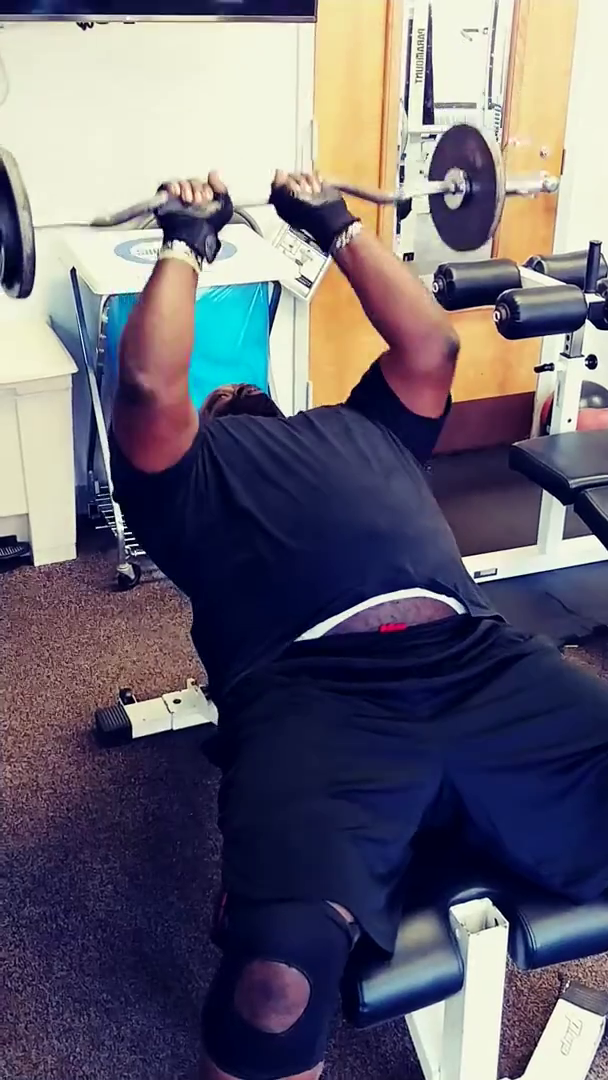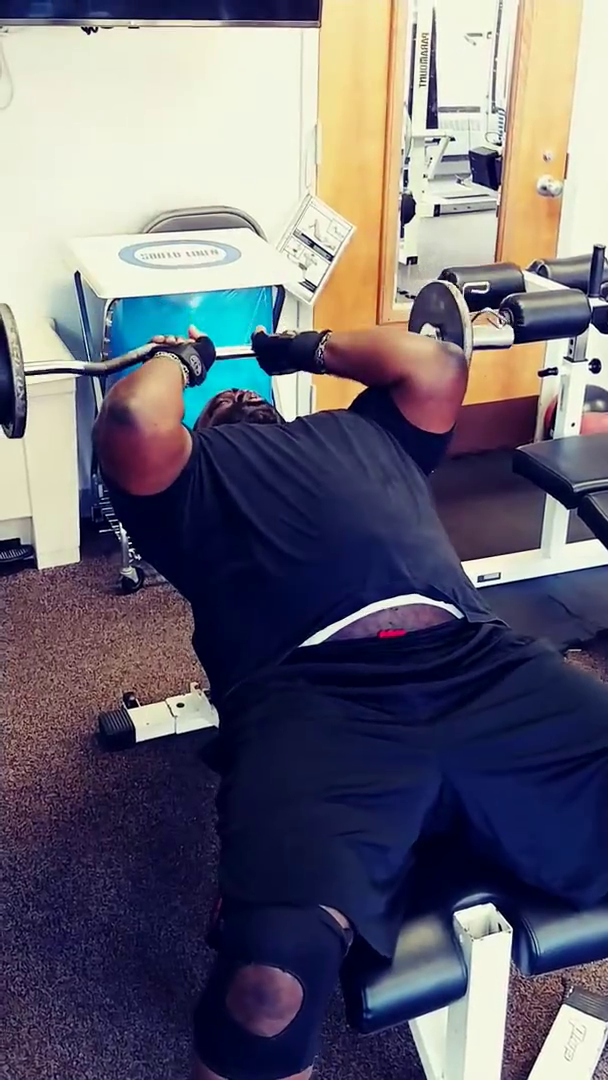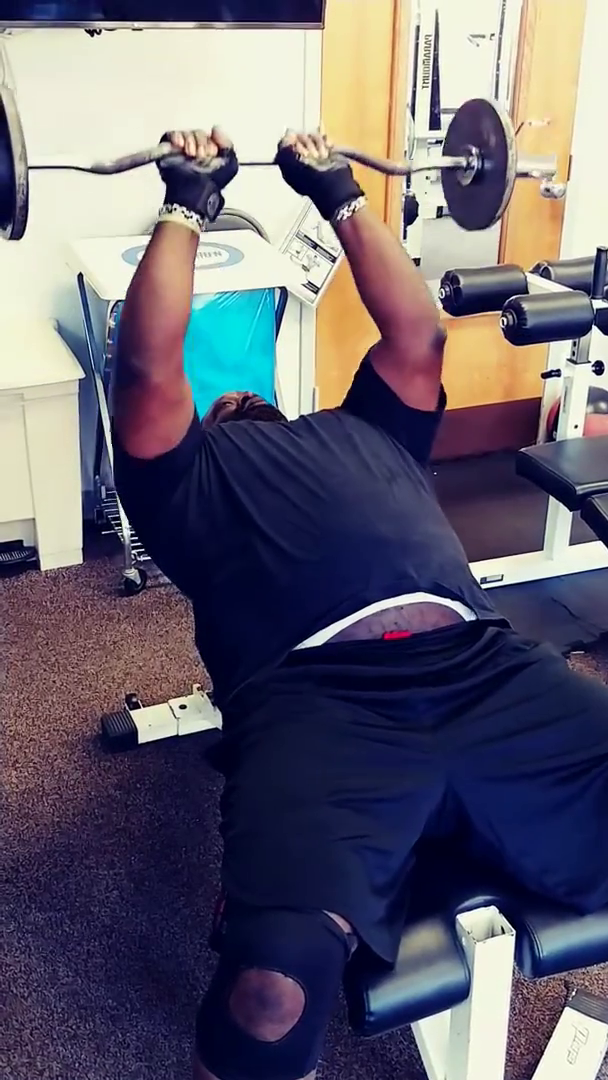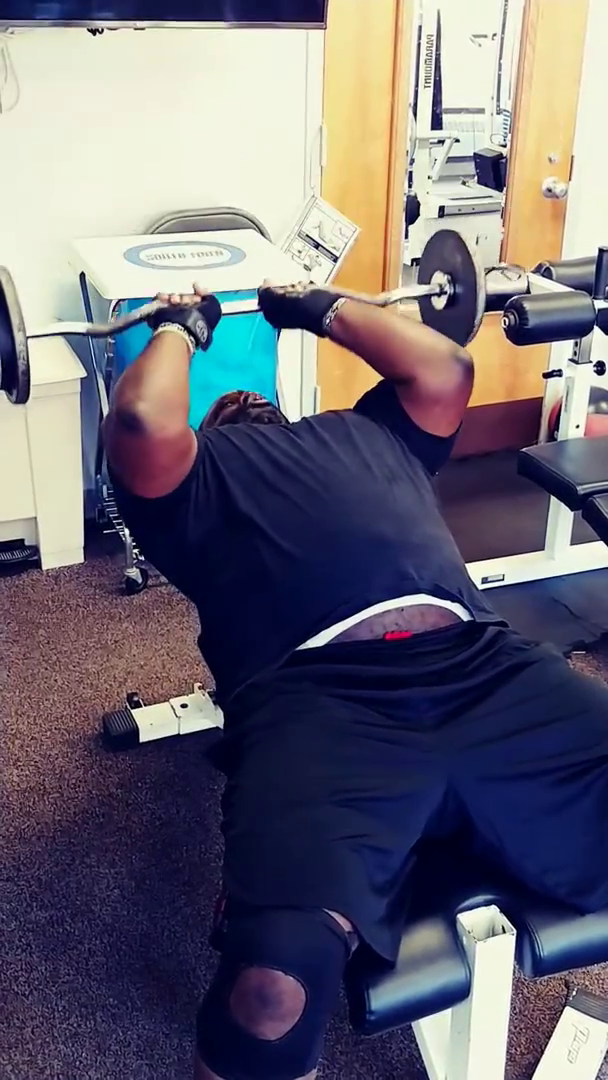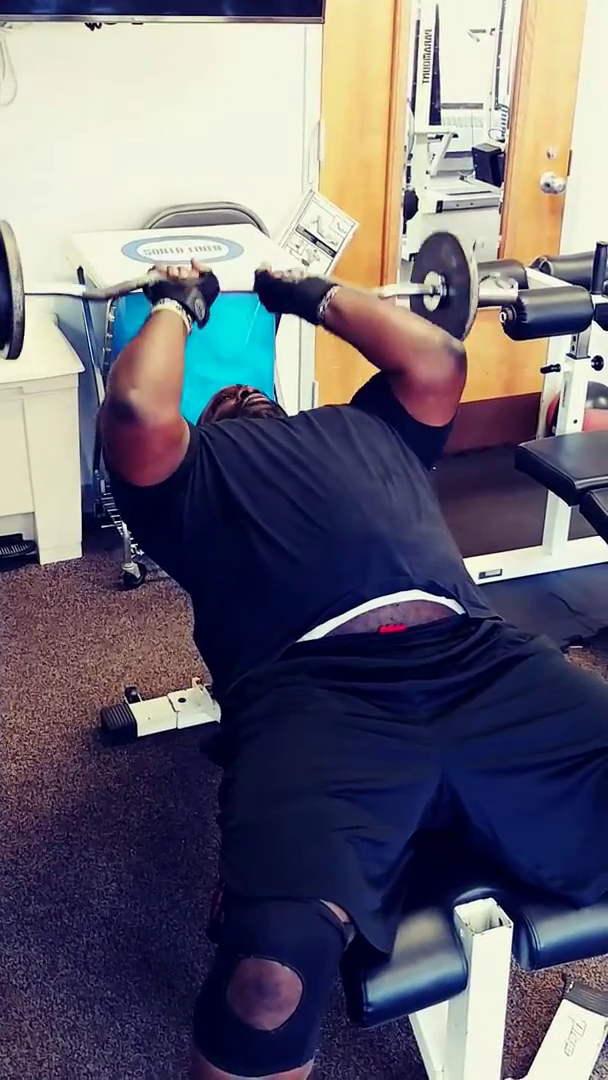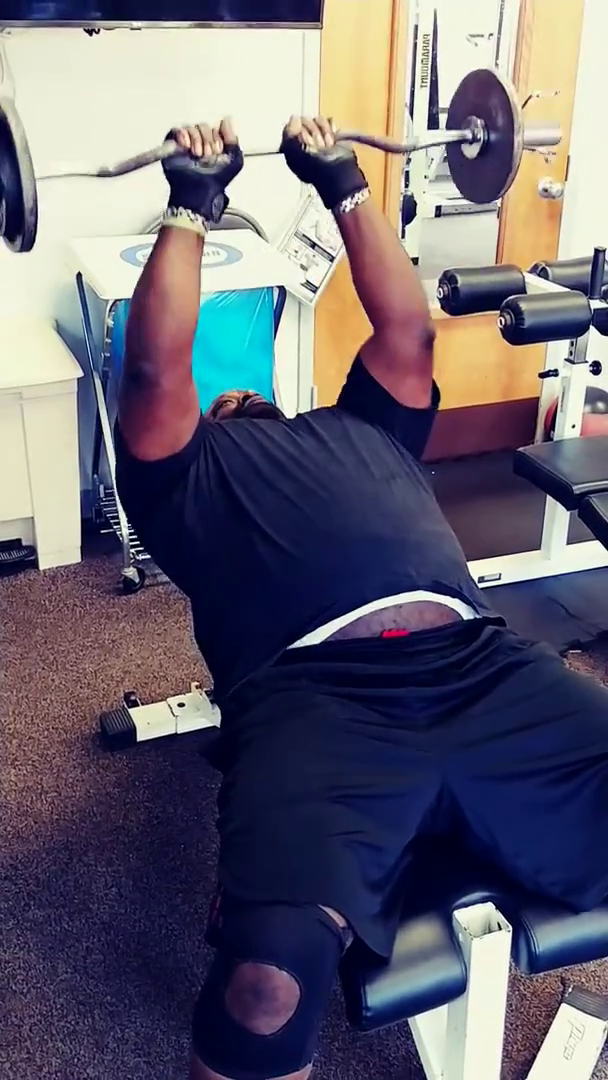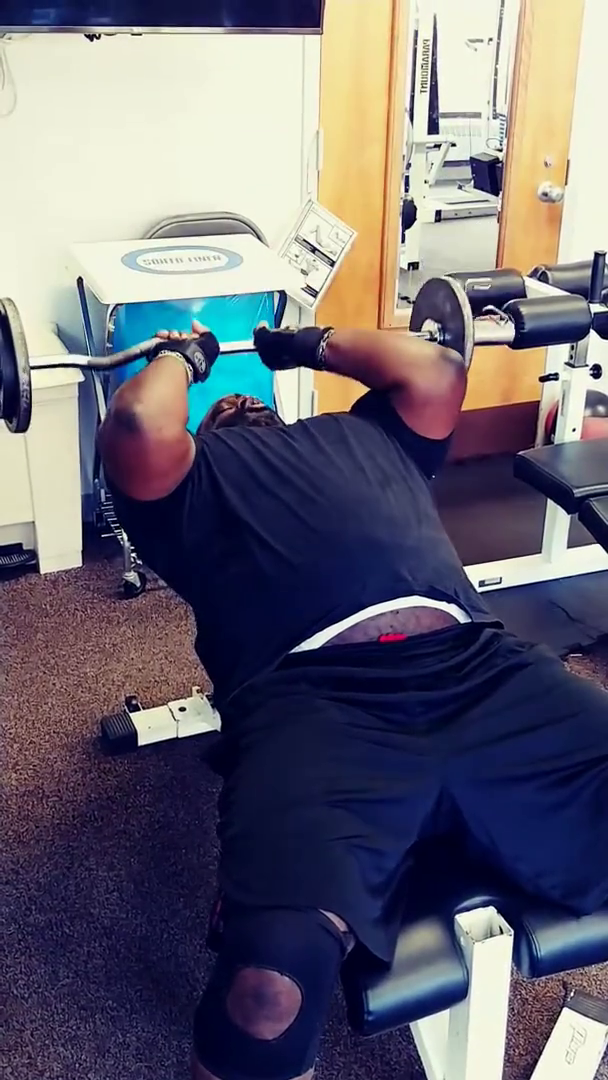
dt=0.7s
person 1, frame 1
left shoulder: (359, 428)
right shoulder: (188, 472)
left elbow: (427, 346)
right elbow: (149, 387)
left wrist: (336, 226)
right wrist: (184, 244)
left hip: (479, 659)
right hip: (310, 691)
right knee: (278, 976)
person 1, frame 2
left shoulder: (359, 430)
right shoulder: (193, 470)
left elbow: (438, 366)
right elbow: (131, 428)
left wrist: (316, 350)
right wrist: (175, 363)
left hip: (476, 661)
right hip: (312, 696)
right knee: (269, 979)
person 1, frame 3
left shoulder: (362, 434)
right shoulder: (192, 478)
left elbow: (416, 332)
right elbow: (147, 364)
left wrist: (341, 198)
right wrist: (186, 208)
left hip: (486, 667)
right hip: (315, 699)
right knee: (273, 984)
person 1, frame 4
left shoulder: (364, 430)
right shoulder: (196, 471)
left elbow: (445, 370)
right elbow: (141, 427)
left wrist: (325, 311)
right wrist: (180, 330)
left hip: (483, 665)
right hip: (318, 698)
right knee: (273, 980)
person 1, frame 5
left shoulder: (359, 426)
right shoulder: (194, 466)
left elbow: (437, 359)
right elbow: (134, 416)
left wrist: (321, 297)
right wrist: (175, 307)
left hip: (479, 658)
right hip: (312, 691)
right knee: (270, 973)
person 1, frame 6
left shoulder: (361, 430)
right shoulder: (192, 472)
left elbow: (405, 334)
right elbow: (156, 371)
left wrist: (345, 188)
right wrist: (192, 210)
left hip: (485, 665)
right hip: (315, 694)
right knee: (269, 972)
person 1, frame 7
left shoulder: (358, 434)
right shoulder: (193, 473)
left elbow: (438, 371)
right elbow: (136, 430)
left wrist: (320, 346)
right wrist: (179, 359)
left hip: (476, 665)
right hip: (311, 696)
right knee: (270, 981)
